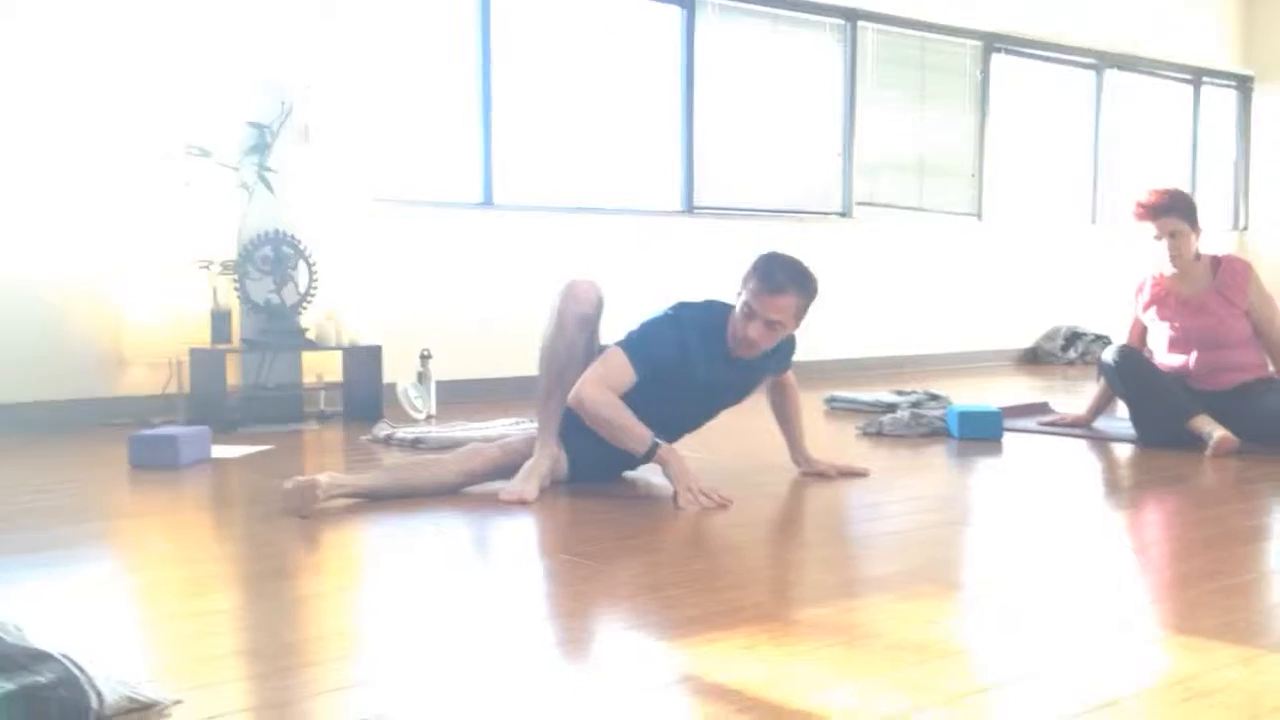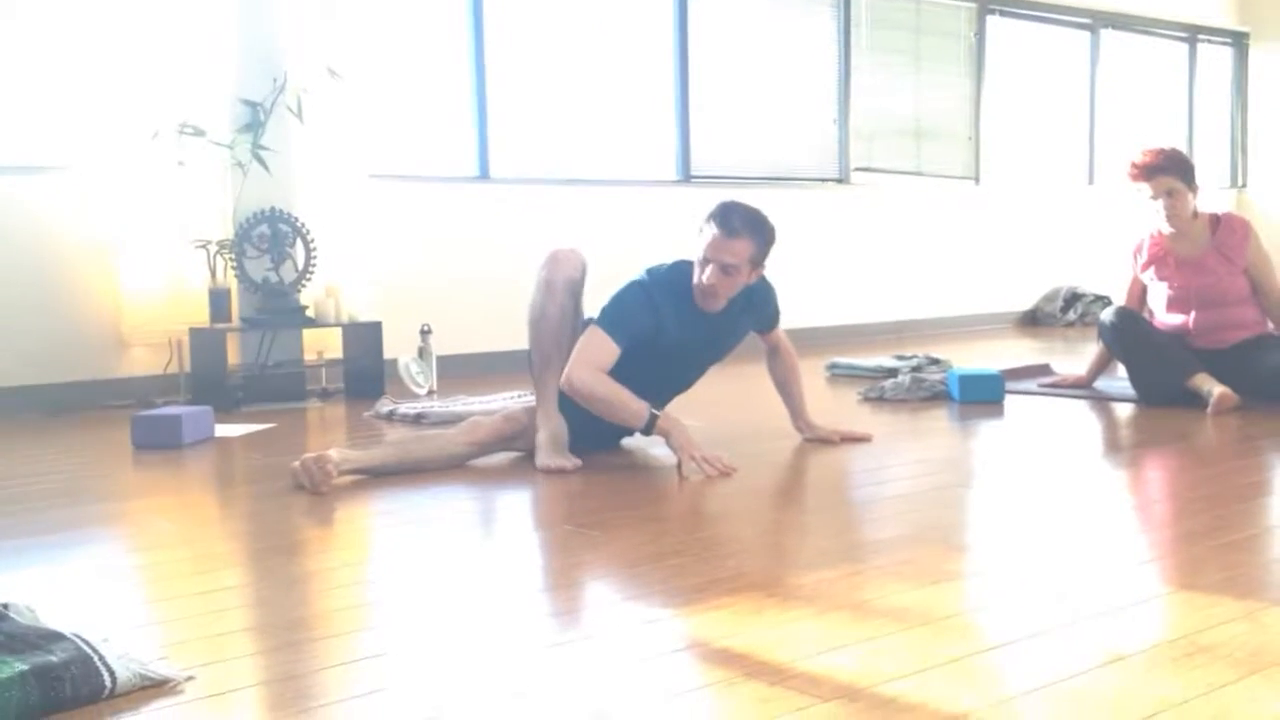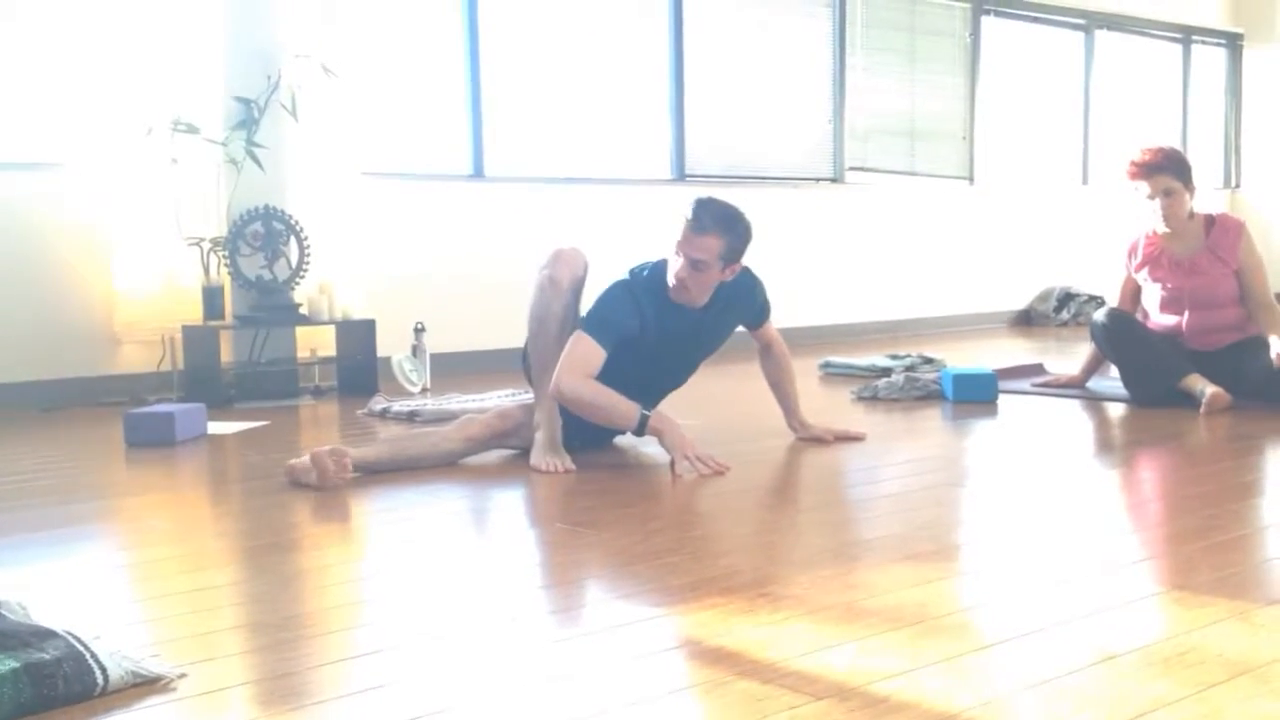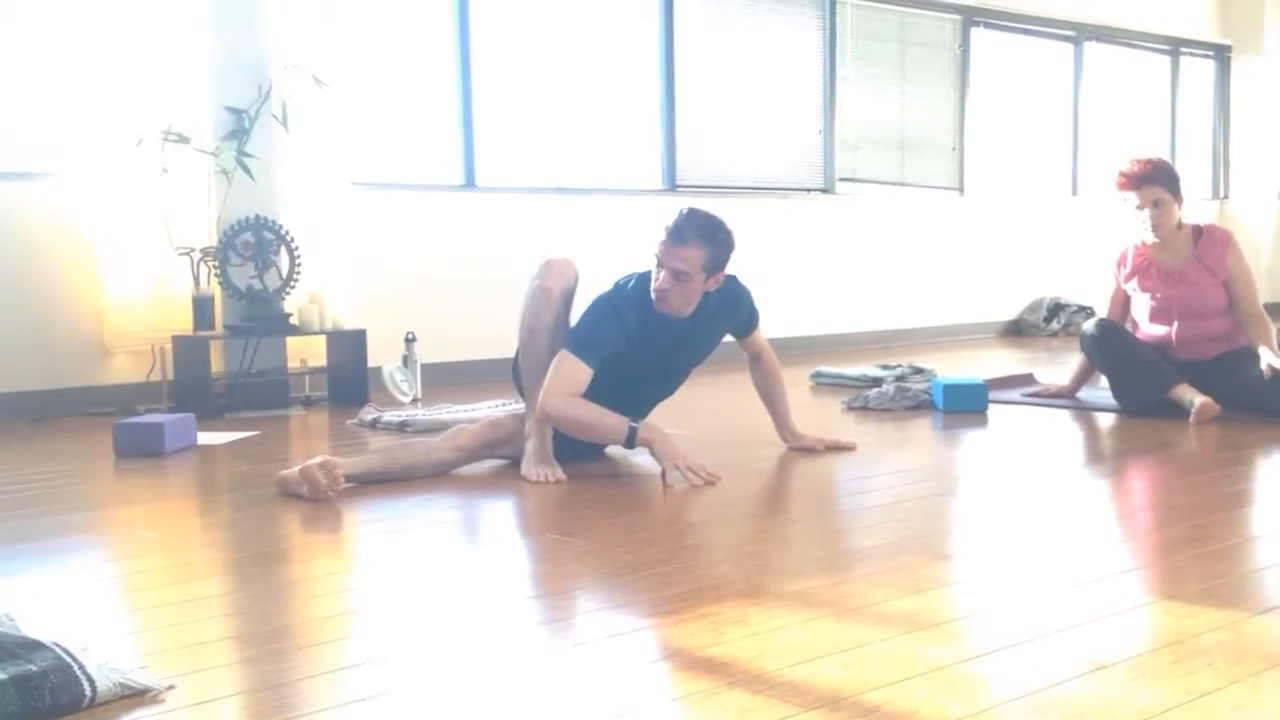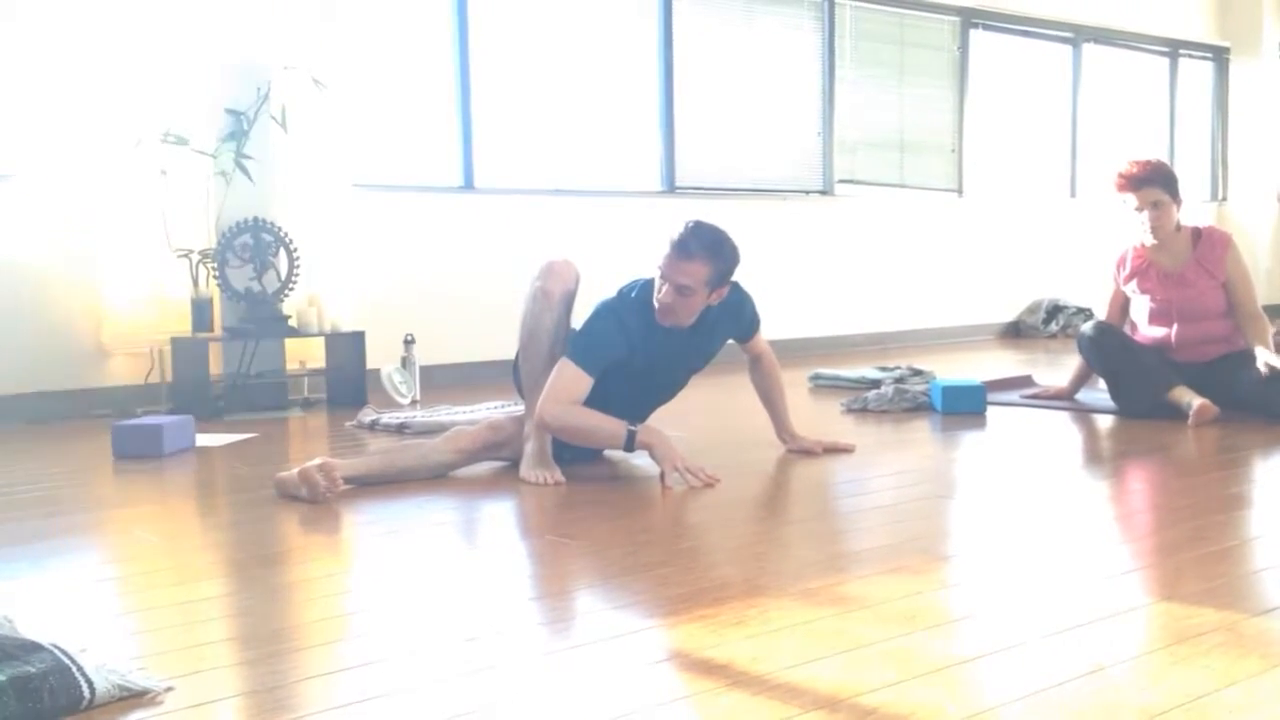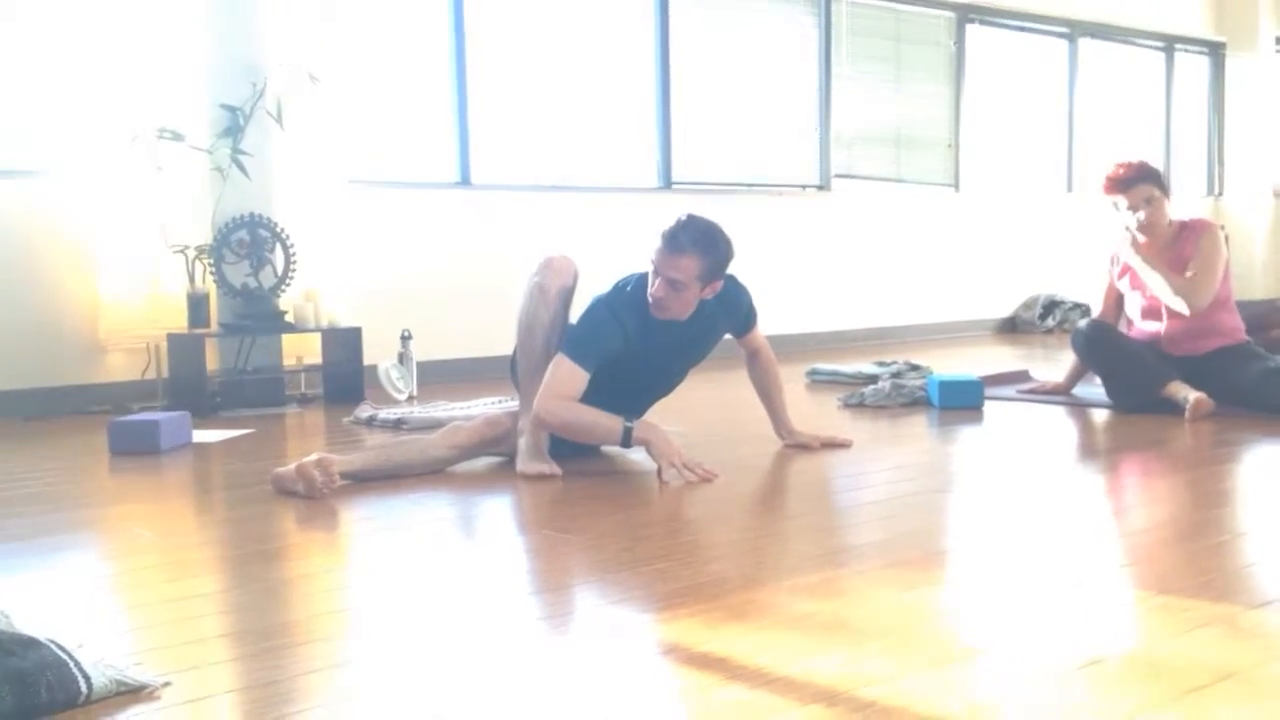
dt=0.7s
person 1, frame 1
left shoulder: (776, 345)
right shoulder: (682, 327)
left elbow: (783, 385)
right elbow: (587, 394)
left wrist: (803, 457)
right wrist: (669, 457)
left hip: (619, 455)
right hip: (585, 422)
left knee: (491, 461)
person 1, frame 2
left shoulder: (755, 298)
right shoulder: (651, 292)
left elbow: (778, 348)
right elbow: (580, 377)
left wrist: (805, 423)
right wrist: (669, 427)
left hip: (611, 423)
right hip: (573, 392)
left knee: (493, 433)
left ankle: (346, 461)
person 1, frame 3
left shoulder: (742, 290)
right shoulder: (633, 294)
left elbow: (771, 345)
right elbow: (569, 383)
left wrist: (798, 423)
right wrist: (661, 425)
left hip: (607, 419)
right hip: (565, 388)
left knee: (492, 430)
left ankle: (349, 461)
right ankle: (546, 428)
person 1, frame 4
left shoulder: (729, 298)
right shoulder: (616, 307)
left elbow: (760, 355)
right elbow: (555, 403)
left wrist: (790, 432)
right wrist: (650, 435)
left hip: (605, 426)
right hip: (558, 405)
left knee: (484, 438)
person 1, frame 5
left shoulder: (733, 305)
right shoulder: (620, 315)
left elbow: (761, 356)
right elbow: (554, 410)
left wrist: (788, 434)
right wrist: (649, 438)
left hip: (602, 423)
right hip: (555, 399)
left knee: (478, 442)
person 1, frame 6
left shoulder: (729, 299)
right shoulder: (614, 309)
left elbow: (759, 352)
right elbow: (550, 407)
left wrist: (787, 430)
right wrist: (645, 433)
left hip: (602, 420)
right hip: (553, 397)
left knee: (478, 437)
right ankle: (508, 442)
person 2, frame 1
left shoulder: (1237, 274)
right shoulder: (1148, 291)
right elbow: (1123, 367)
right wrist: (1089, 415)
left hip: (1243, 396)
right hip: (1178, 401)
right knee: (1114, 356)
right ankle: (1207, 430)
person 2, frame 2
left shoulder: (1236, 232)
right shoulder: (1146, 251)
right elbow: (1121, 327)
right wrist: (1089, 376)
left hip: (1244, 353)
right hip: (1175, 359)
right knee: (1113, 318)
right ankle: (1208, 387)
person 2, frame 3
left shoulder: (1230, 233)
right shoulder: (1140, 251)
right elbow: (1113, 327)
right wrist: (1082, 375)
left hip: (1234, 354)
right hip: (1167, 361)
right knee: (1104, 320)
right ankle: (1200, 387)
person 2, frame 4
left shoulder: (1218, 243)
right shoulder: (1129, 261)
left elbow: (1251, 313)
right elbow: (1104, 337)
right wrist: (1072, 386)
left hip: (1222, 364)
right hip: (1156, 369)
right knee: (1095, 331)
right ankle: (1189, 397)
person 2, frame 5
left shoulder: (1217, 245)
right shoulder: (1128, 263)
left elbow: (1251, 315)
right elbow: (1103, 338)
right wrist: (1071, 387)
left hip: (1220, 366)
right hip: (1155, 371)
right knee: (1091, 334)
right ankle: (1186, 400)
person 2, frame 6
left shoulder: (1203, 234)
right shoulder: (1122, 257)
left elbow: (1193, 302)
right elbow: (1102, 326)
left wrist: (1138, 258)
right wrist: (1067, 382)
left hip: (1218, 357)
right hip: (1152, 364)
right knee: (1086, 333)
right ankle: (1182, 394)
